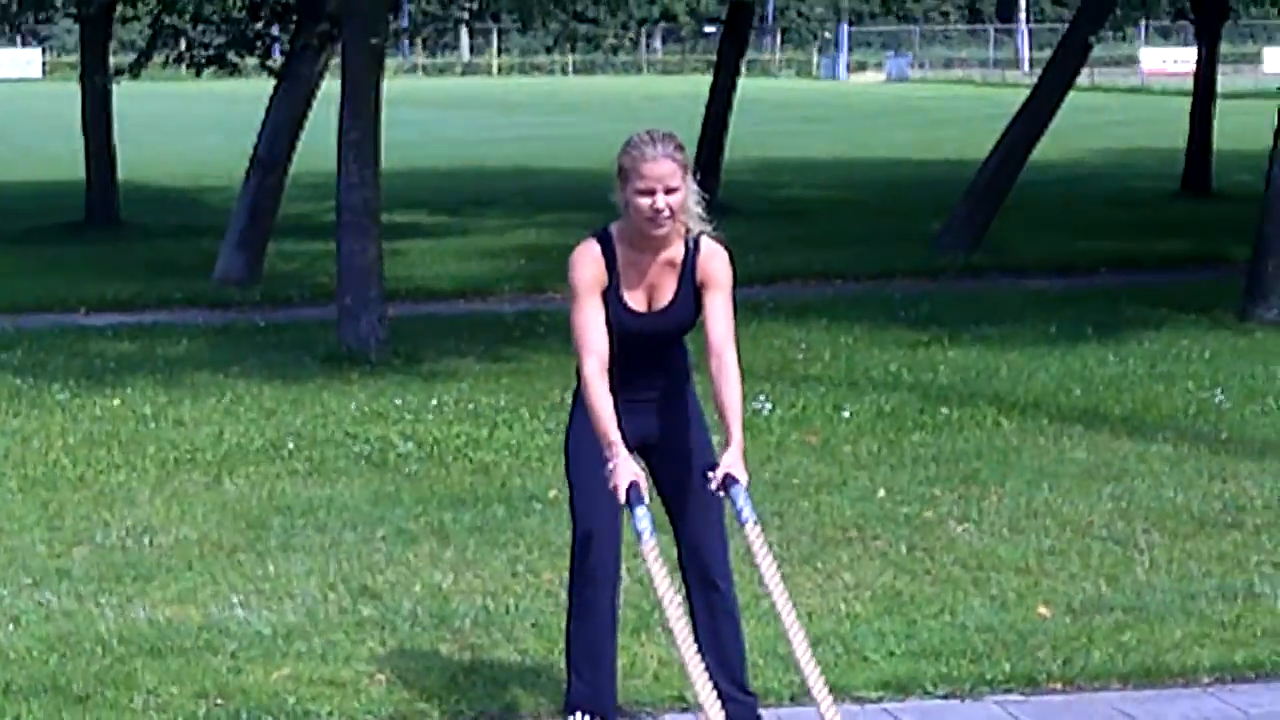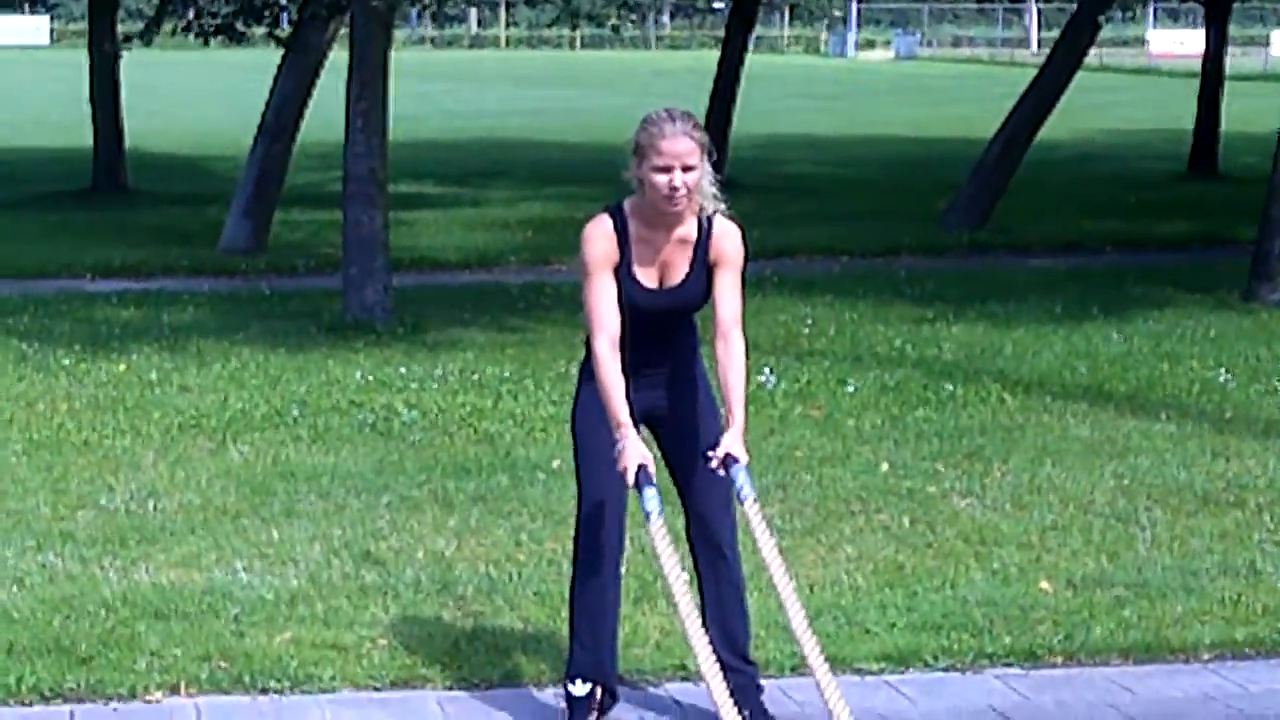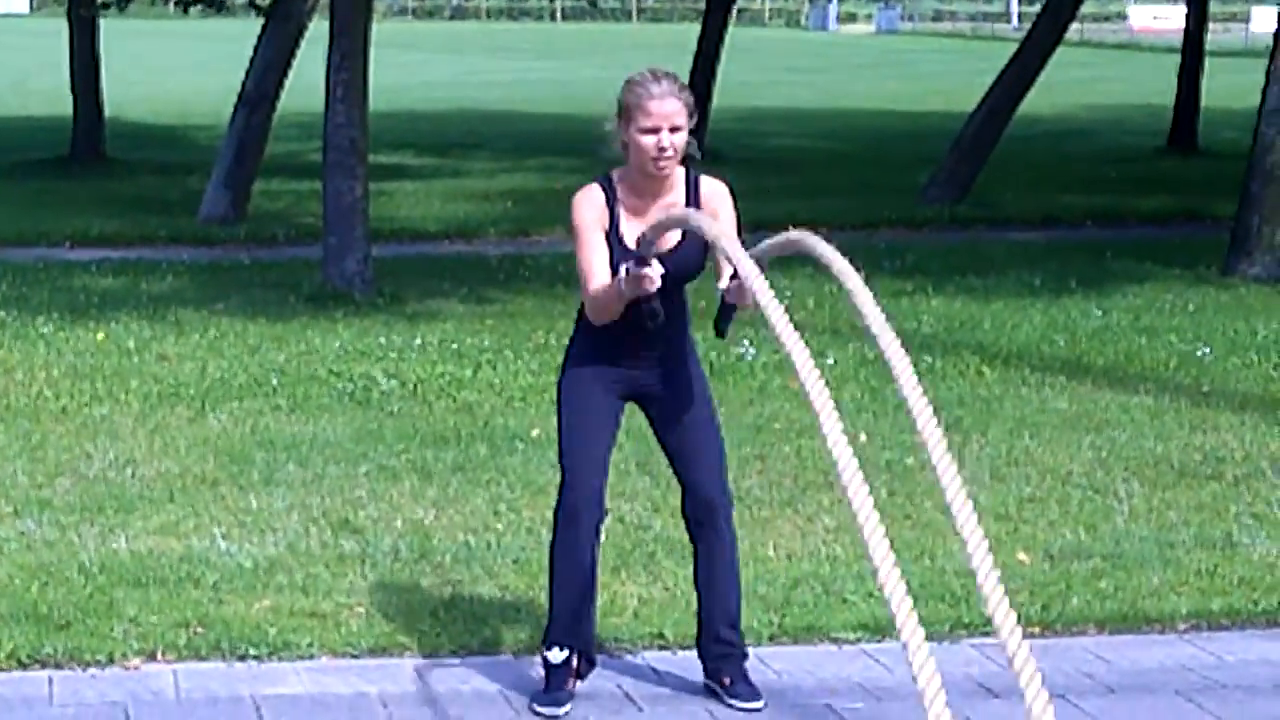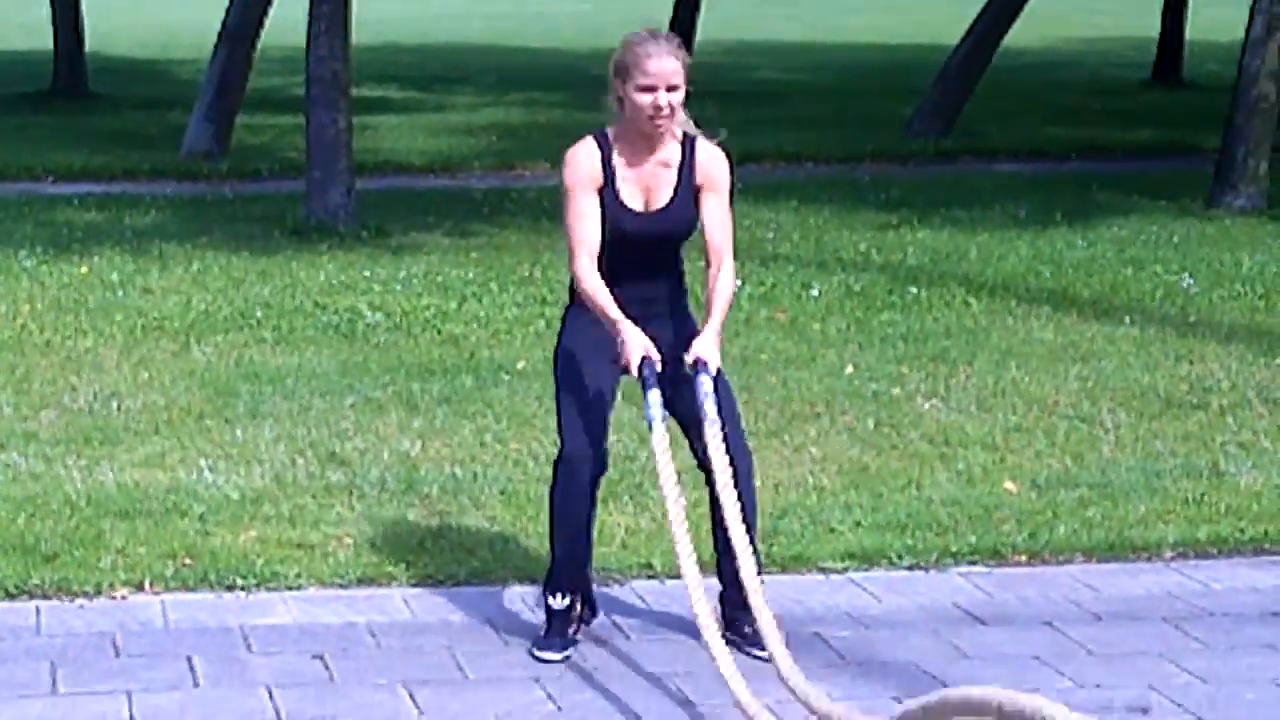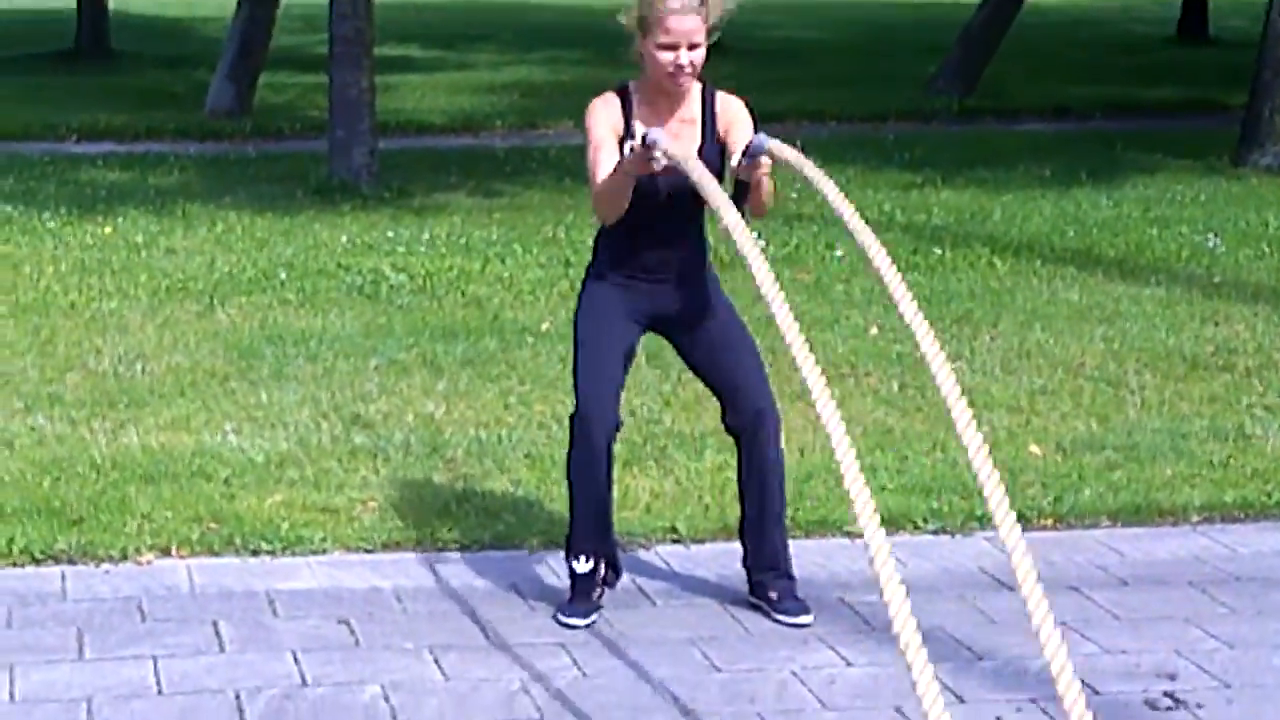
dt=0.7s
person 1, frame 1
left shoulder: (708, 258)
right shoulder: (591, 259)
left elbow: (723, 353)
right elbow: (592, 365)
left wrist: (734, 444)
right wrist: (616, 452)
left hip: (674, 409)
right hip: (602, 416)
left knee: (709, 560)
right knee: (594, 561)
person 1, frame 2
left shoulder: (721, 235)
right shoulder: (604, 234)
left elbow: (729, 334)
right elbow: (603, 341)
left wrist: (735, 426)
right wrist: (624, 435)
left hip: (682, 381)
right hip: (610, 389)
left knee: (716, 529)
right knee: (599, 529)
person 1, frame 3
left shoulder: (710, 195)
right shoulder: (594, 201)
left elbow: (732, 289)
right elbow: (595, 302)
left wrist: (736, 280)
right wrist: (627, 281)
left hip: (673, 360)
right hip: (597, 366)
left knee: (710, 503)
right knee: (580, 507)
left ankle: (724, 661)
right ankle: (564, 661)
person 1, frame 4
left shoulder: (706, 159)
right shoulder: (587, 158)
left elbow: (722, 262)
right elbow: (583, 267)
left wrist: (711, 331)
right wrist: (622, 330)
left hip: (671, 323)
right hip: (596, 330)
left knee: (731, 453)
right knee: (580, 458)
left ankle: (740, 612)
right ankle: (565, 607)
person 1, frame 5
left shoulder: (725, 109)
right shoulder: (609, 110)
left elbow: (758, 206)
right elbow: (605, 208)
left wrist: (755, 163)
right wrist: (634, 159)
left hip: (691, 286)
right hip: (617, 292)
left knee: (757, 414)
right knee: (592, 421)
left ankle: (770, 575)
right ankle: (589, 571)
